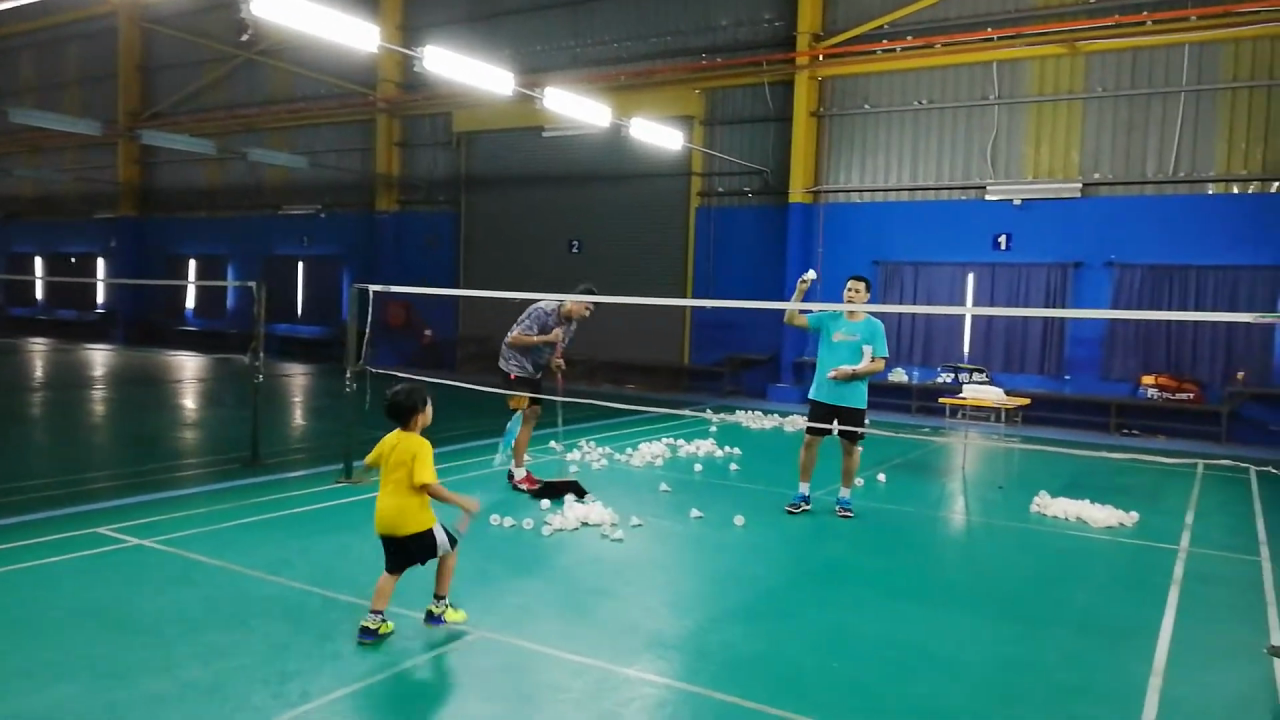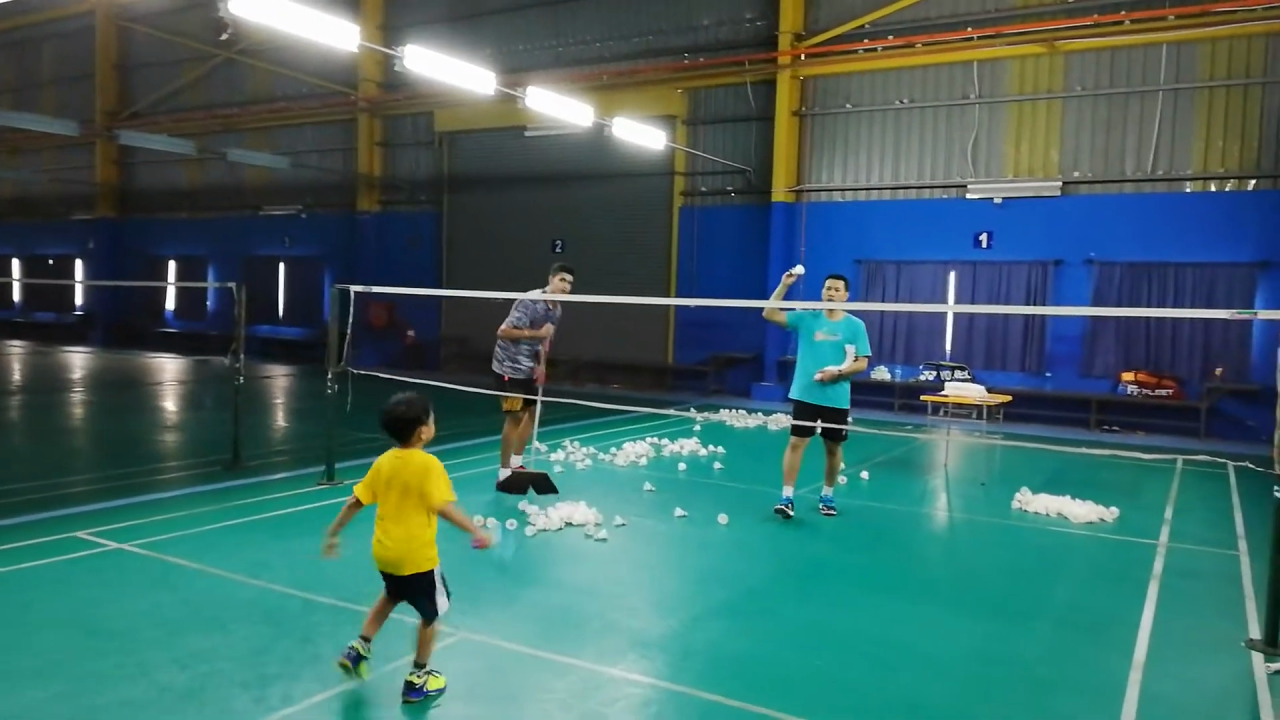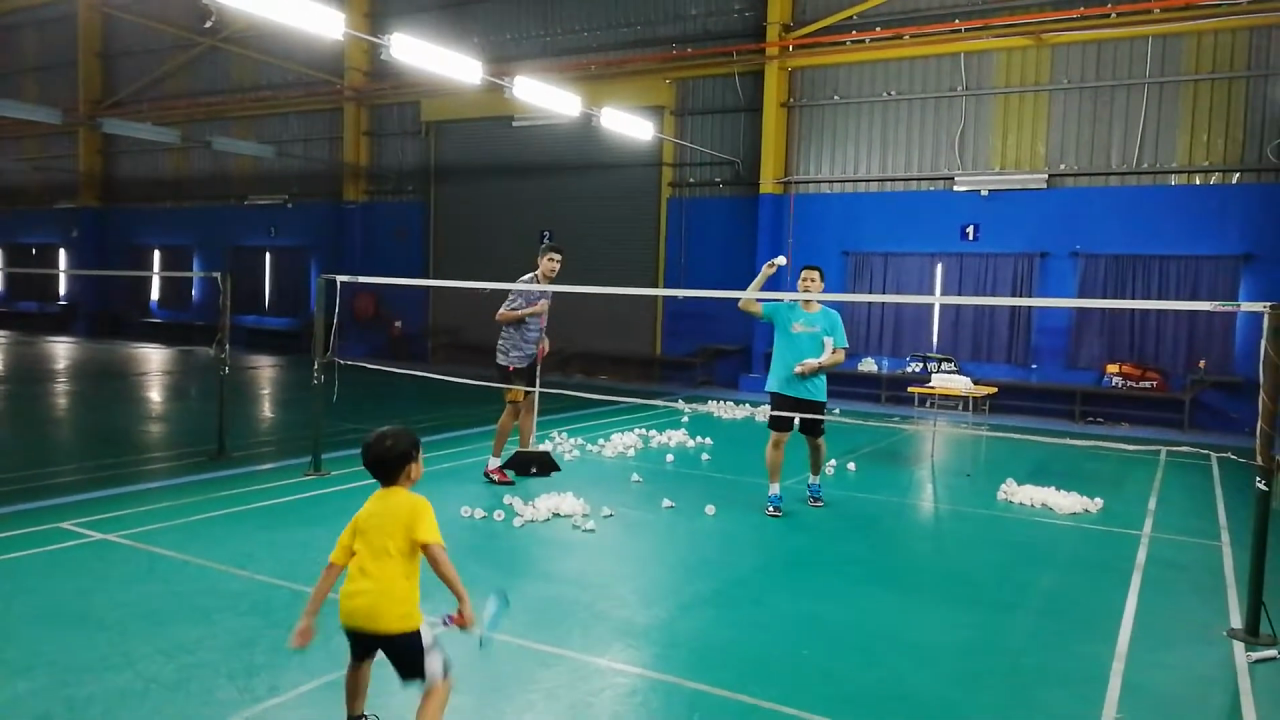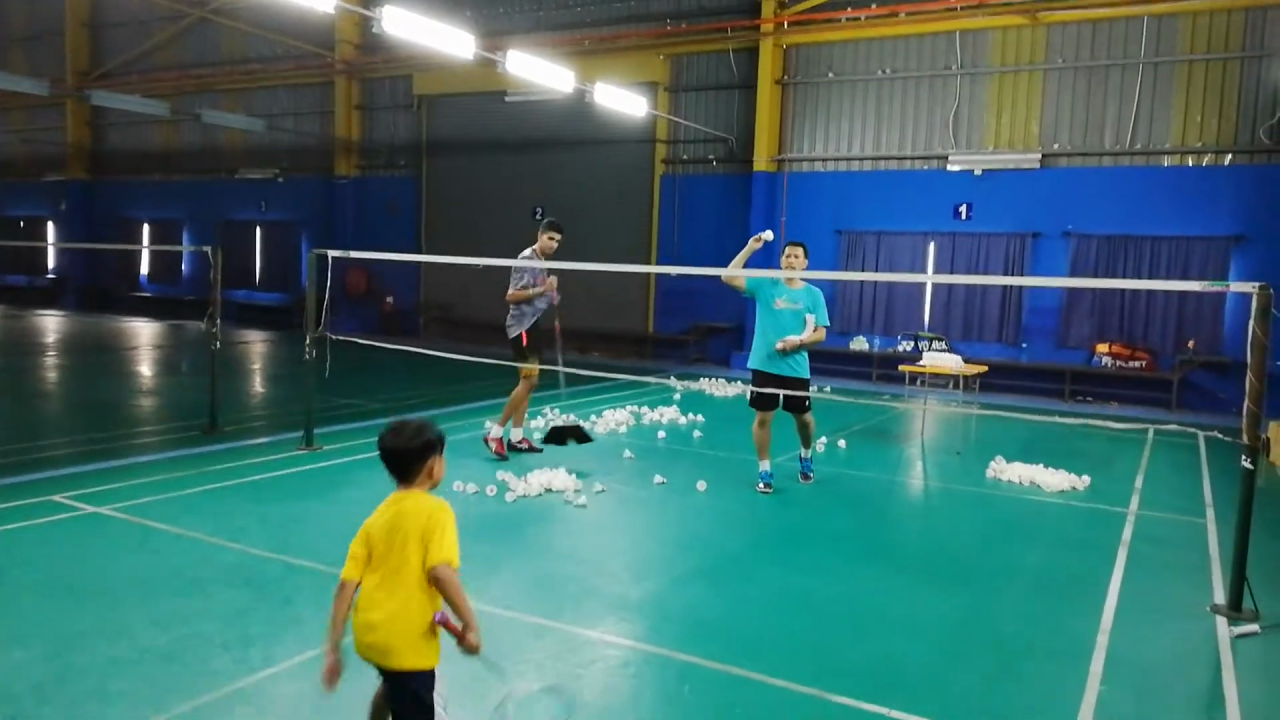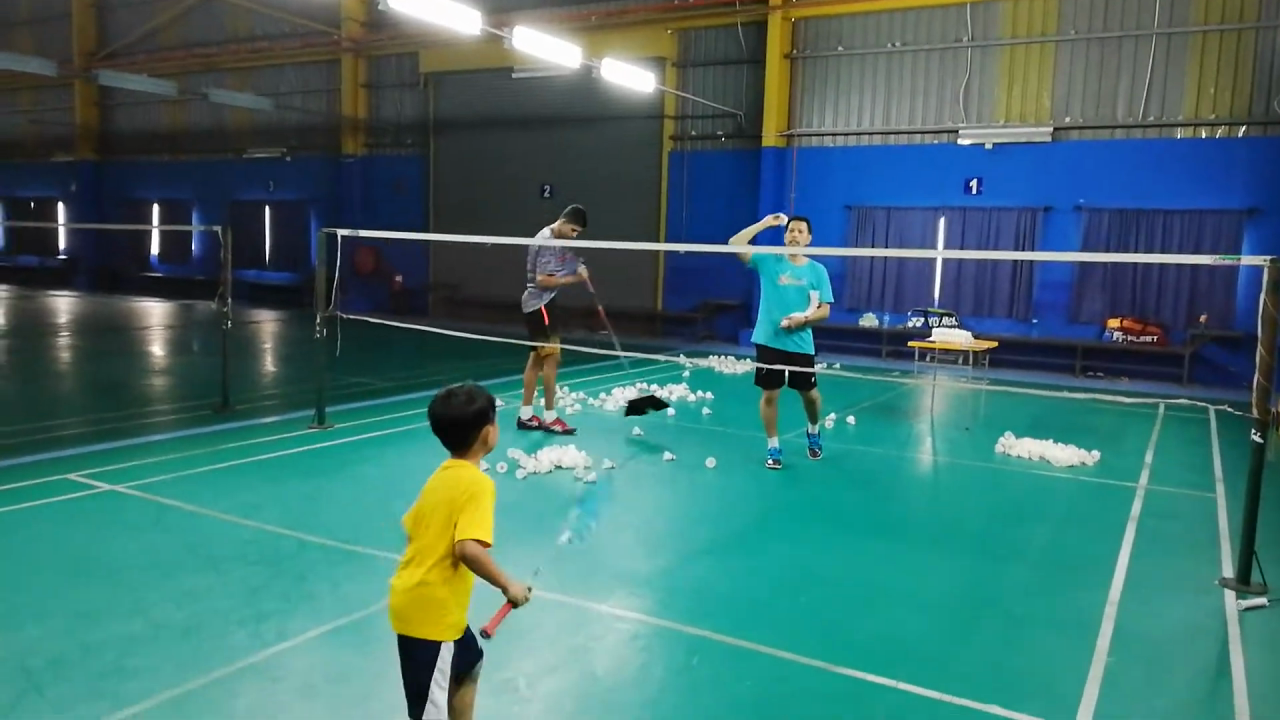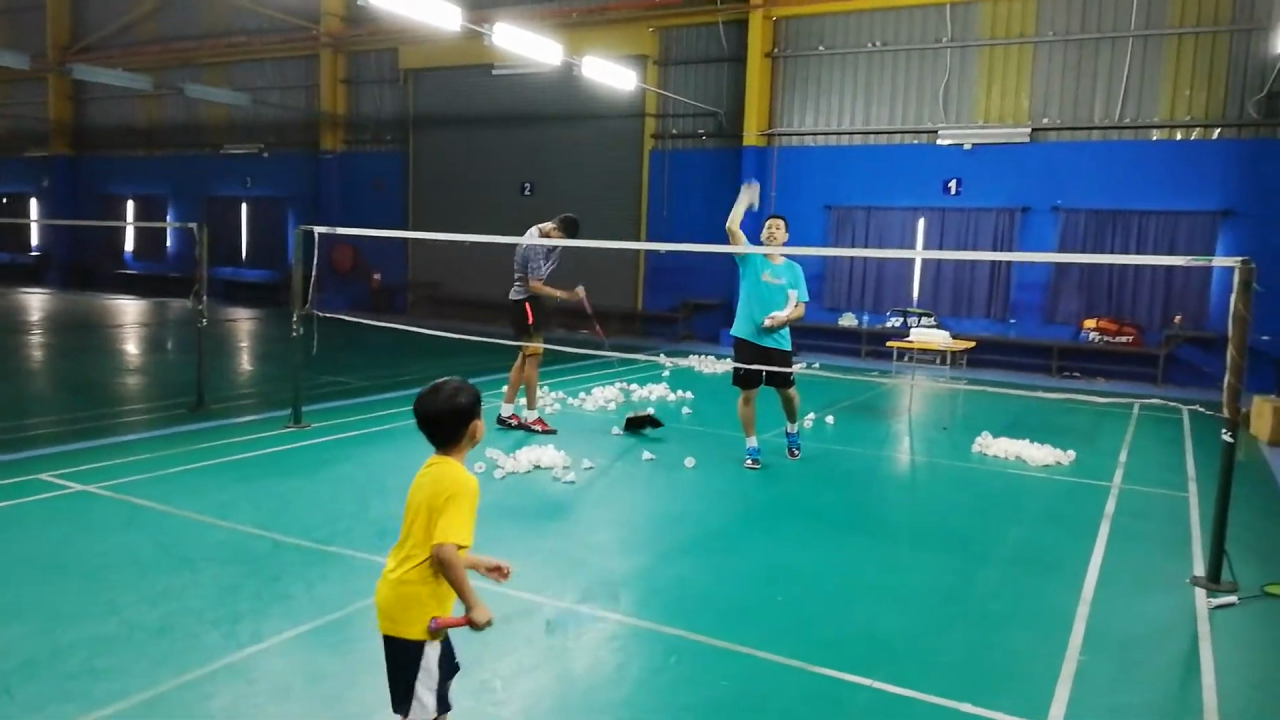
dt=0.3s
person 1, frame 1
left shoulder: (388, 440)
right shoulder: (420, 446)
left elbow: (368, 465)
right elbow: (428, 486)
left wrist: (361, 474)
right wrist: (462, 502)
left hip: (386, 519)
right hip: (413, 521)
left knee: (393, 569)
right knee: (448, 550)
left ankle: (373, 621)
right ankle: (439, 607)
person 1, frame 2
left shoulder: (383, 464)
right shoulder: (428, 464)
left elbow: (356, 502)
right elbow: (444, 507)
left wrist: (333, 532)
right wrist: (476, 532)
left hip: (384, 552)
right hip: (416, 556)
left knee: (392, 595)
right knee: (432, 614)
left ankle: (358, 649)
right ankle: (418, 680)
person 1, frame 3
left shoulder: (364, 512)
right shoulder: (416, 506)
left elbow: (333, 566)
right elbow: (434, 551)
left wrist: (308, 616)
right wrist: (464, 599)
left hip: (354, 611)
right hip: (393, 616)
left knee: (360, 659)
right knee: (439, 683)
person 1, frame 4
left shoulder: (376, 519)
right shoulder: (436, 511)
left elbow: (347, 584)
right elbow: (442, 573)
left wrist: (333, 650)
right wrist: (469, 627)
left hip: (370, 634)
right hip: (410, 643)
left knee: (395, 685)
person 1, frame 5
left shoulder: (441, 475)
right shoulder: (477, 484)
right elbow: (468, 549)
right wrist: (508, 586)
left hip: (412, 596)
right hip: (430, 609)
left knee: (467, 666)
person 1, frame 6
left shoulder: (431, 471)
right shoulder: (460, 482)
right elbow: (444, 552)
left wrist: (478, 563)
right wrist: (473, 605)
left hip: (405, 601)
right hip: (414, 611)
left knee: (440, 678)
person 2, frame 1
left shoulder: (874, 326)
right shoulder: (828, 319)
left elbow: (879, 364)
right elbow: (791, 320)
left wrist: (852, 372)
right wrist: (799, 293)
left hip: (853, 399)
right hip: (821, 394)
left knee: (850, 447)
right knee: (810, 441)
left ankle: (844, 498)
right ankle: (803, 495)
person 2, frame 2
left shoulder: (855, 325)
right shoulder: (806, 319)
left elbow: (862, 363)
right elbow: (769, 314)
left wrist: (837, 372)
right wrist: (784, 285)
left hip: (837, 398)
right hip: (804, 394)
left knee: (833, 447)
right knee: (796, 443)
left ankle: (827, 495)
right ankle: (787, 498)
person 2, frame 3
left shoulder: (831, 317)
right shoulder: (782, 310)
left elbow: (839, 355)
right elbow: (745, 305)
left wrist: (817, 365)
right wrist: (763, 275)
left hip: (814, 390)
right hip: (782, 387)
left knee: (815, 441)
right knee: (777, 438)
left ankle: (814, 484)
right ankle: (774, 494)
person 2, frame 4
left shoulder: (814, 295)
right shoulder: (765, 285)
left elbow: (820, 334)
right elbow: (728, 277)
left wrist: (799, 341)
right wrist: (750, 248)
left hip: (797, 368)
right hip: (764, 364)
left knee: (803, 417)
right knee: (763, 417)
left ankle: (806, 456)
right ankle: (764, 471)
person 2, frame 5
left shoulder: (817, 271)
right shoulder: (769, 261)
left elbow: (824, 310)
right elbow: (734, 244)
left wrist: (804, 318)
right wrist: (765, 223)
left hip: (801, 344)
right hip: (768, 341)
left knee: (810, 393)
right knee: (769, 395)
left ankle: (813, 432)
right ankle: (773, 447)
person 2, frame 6
left shoulder: (794, 270)
right shoulder: (750, 258)
left elbow: (800, 309)
right elbow: (731, 229)
left wrist: (784, 318)
right wrist: (744, 199)
left hip: (779, 341)
right hip: (747, 338)
left knee: (787, 393)
right knee: (747, 394)
left ankle: (792, 431)
right ankle: (751, 446)
person 3, frame 1
left shoulder: (570, 325)
right shoulder: (542, 312)
left elbow: (553, 351)
right elbow: (514, 339)
left wrist: (555, 363)
right wrist: (547, 338)
left hip: (533, 369)
right hip: (515, 365)
left knee: (534, 412)
right knee: (522, 414)
left ankle: (516, 467)
right ankle: (519, 475)
person 3, frame 2
left shoulder: (556, 310)
right shoulder: (529, 302)
right elbow: (503, 332)
left wrist: (541, 364)
right wrist: (536, 333)
left hip: (528, 367)
right hip: (509, 366)
left knee: (533, 411)
right knee: (514, 417)
left ankle: (516, 462)
right ankle: (504, 476)
person 3, frame 3
left shoulder: (546, 290)
right shoulder: (525, 284)
right elbow: (501, 316)
left wrist: (542, 337)
right wrist: (532, 310)
left hip: (531, 356)
right hip: (512, 356)
left knee: (530, 405)
right knee: (514, 407)
right ankle: (493, 466)
person 3, frame 4
left shoulder: (540, 261)
right shoulder: (526, 260)
right elbow: (512, 296)
left wrist: (549, 293)
right wrist: (542, 289)
left hip: (534, 326)
right hip: (522, 327)
left knee: (527, 381)
right knee: (529, 379)
left ankle: (517, 436)
right ankle: (495, 432)
person 3, frame 5
left shoulder: (553, 238)
right shoulder: (547, 242)
right elbow: (542, 280)
left wrist: (574, 271)
right wrist: (573, 278)
left hip: (540, 303)
right hip: (540, 304)
left knee: (537, 358)
right knee: (552, 357)
left ankle: (526, 415)
right ankle: (550, 417)
person 3, frame 6
left shoulder: (541, 235)
right shoulder: (535, 245)
right elbow: (534, 286)
right wrist: (566, 295)
left hip: (529, 301)
right hip: (525, 300)
left knee: (525, 357)
right knee: (534, 357)
left ankle: (507, 412)
right ankle: (531, 417)
